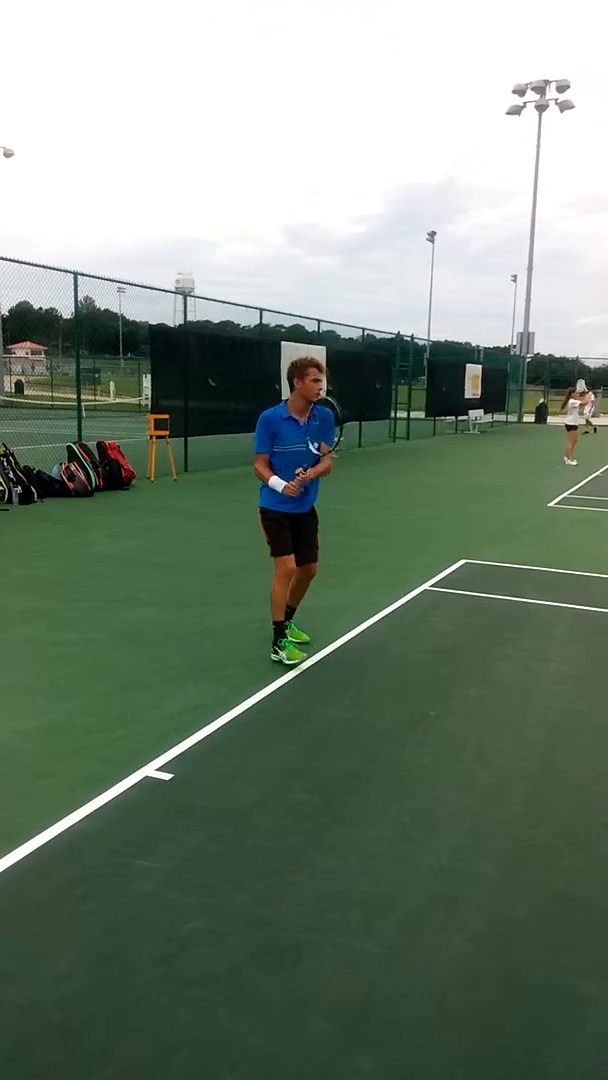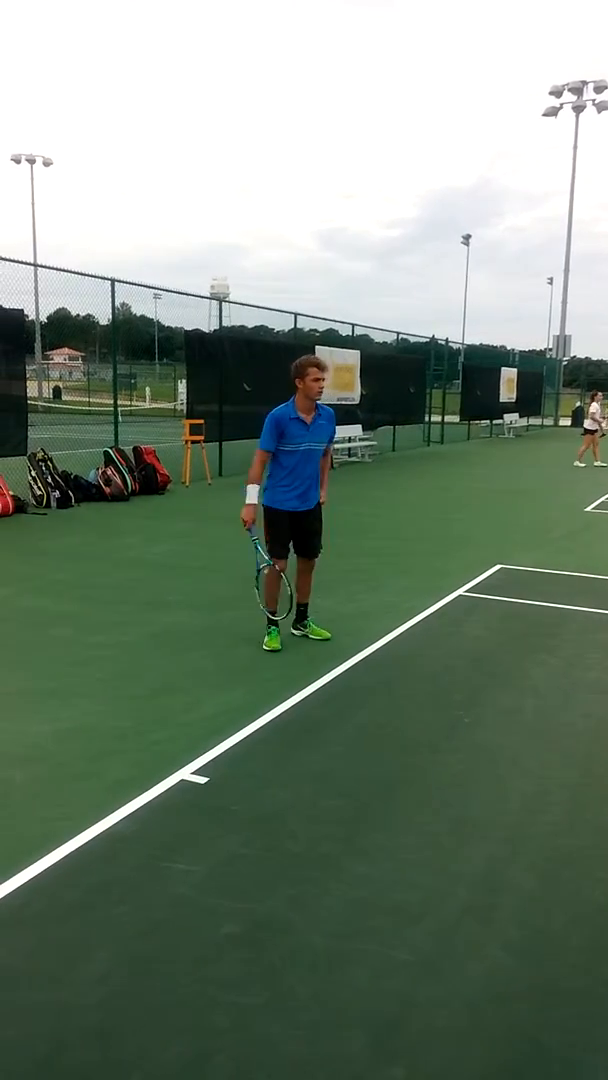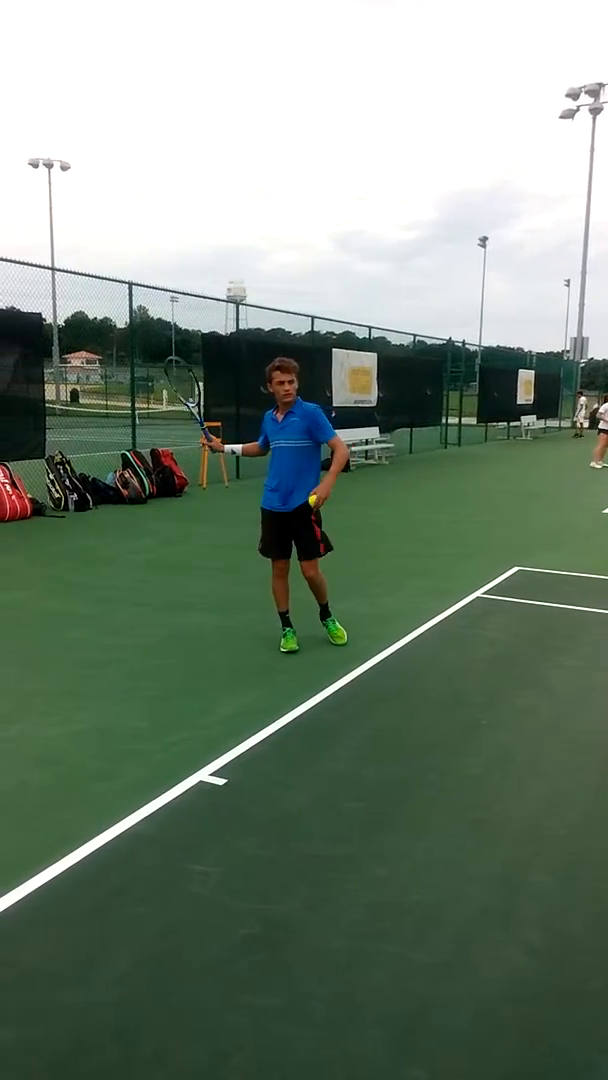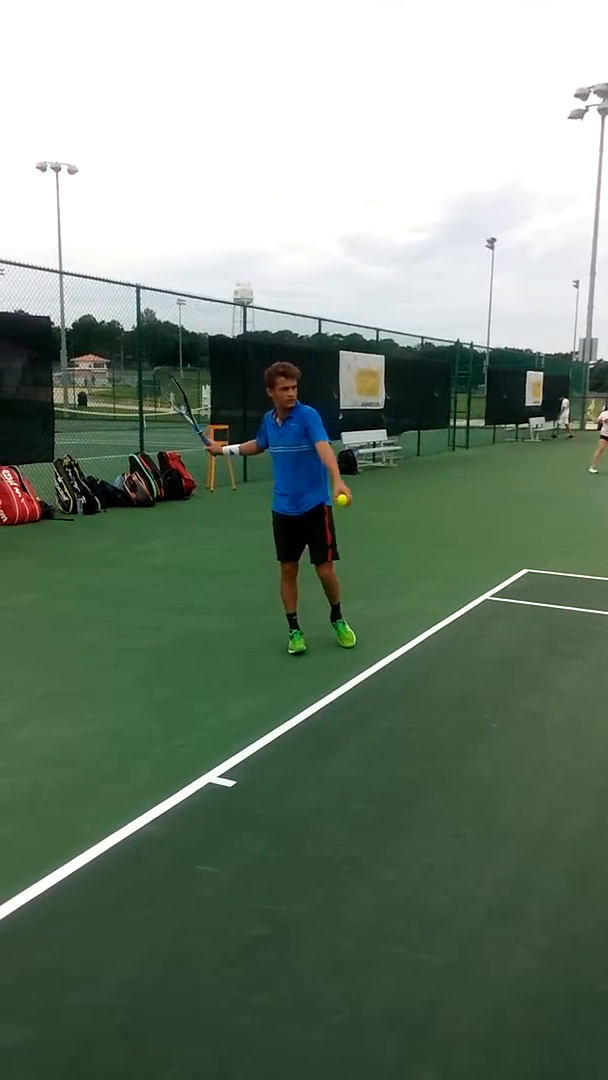
dt=1s
person 1, frame 1
left shoulder: (325, 416)
right shoulder: (270, 418)
left elbow: (327, 462)
right elbow: (260, 466)
left wrist: (309, 475)
right wrist: (280, 485)
left hip: (305, 508)
right hip: (275, 507)
left knee: (308, 569)
right knee: (286, 567)
left ankle: (285, 621)
right ankle: (280, 642)
person 1, frame 2
left shoulder: (328, 417)
right shoulder: (278, 417)
right elbow: (260, 461)
left wrist: (323, 490)
right wrist: (250, 502)
left hip: (309, 505)
right hip: (278, 506)
left knee: (308, 563)
right knee: (277, 565)
left ankle: (301, 621)
right ankle: (271, 625)
person 1, frame 3
left shoulder: (311, 413)
right shoulder: (269, 418)
left elbow: (341, 450)
left wrist: (327, 484)
right wrist: (224, 447)
left hip: (304, 505)
right hip: (273, 506)
left knee: (310, 570)
right knee: (279, 567)
left ankle: (326, 617)
right ankle: (286, 628)
person 1, frame 4
left shoulder: (308, 416)
right shoulder: (268, 420)
left elbow: (324, 449)
right elbow: (258, 445)
left wrist: (338, 482)
right wrist: (224, 449)
left hip: (314, 506)
right hip: (283, 509)
left knee: (325, 569)
right knee: (288, 569)
left ankle: (337, 620)
right ankle: (294, 629)
